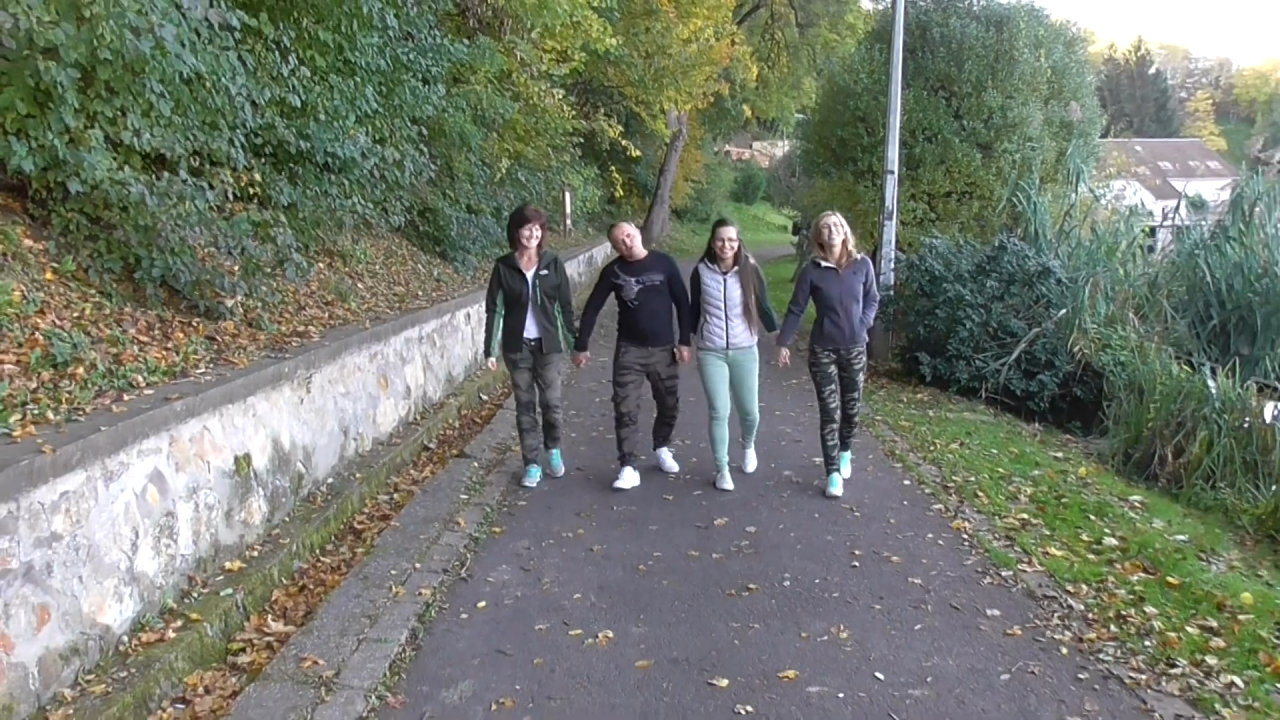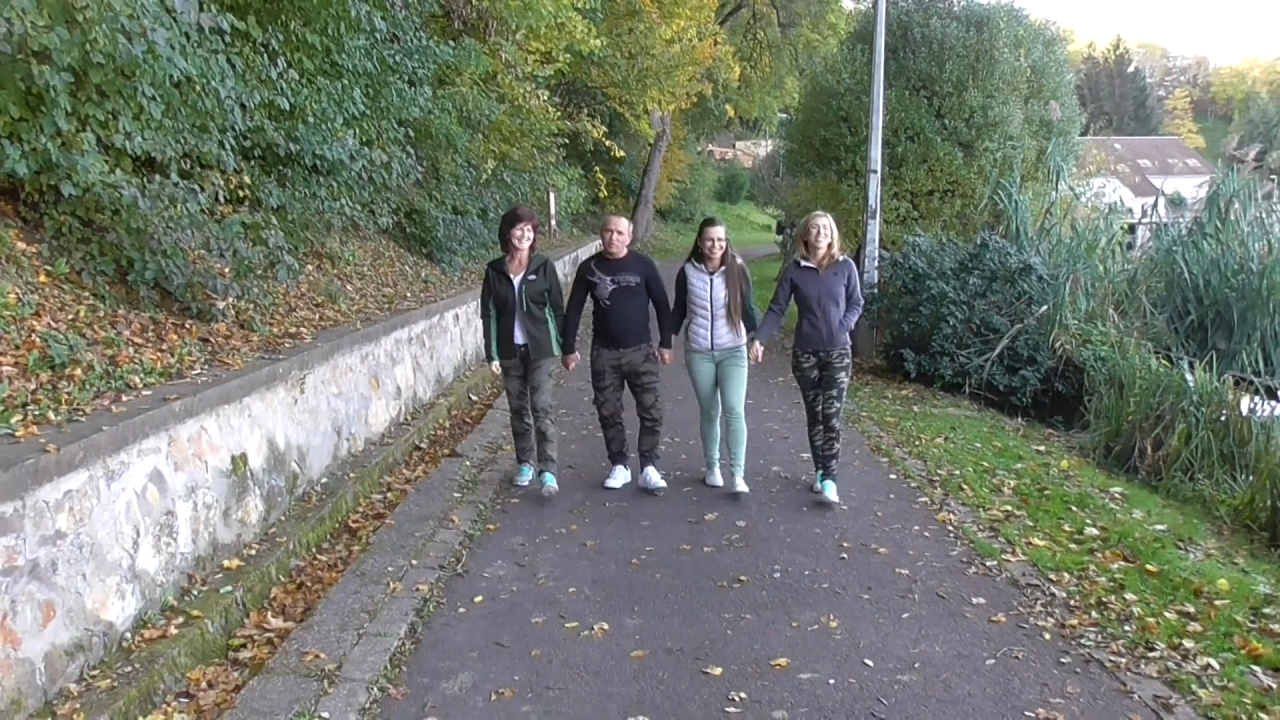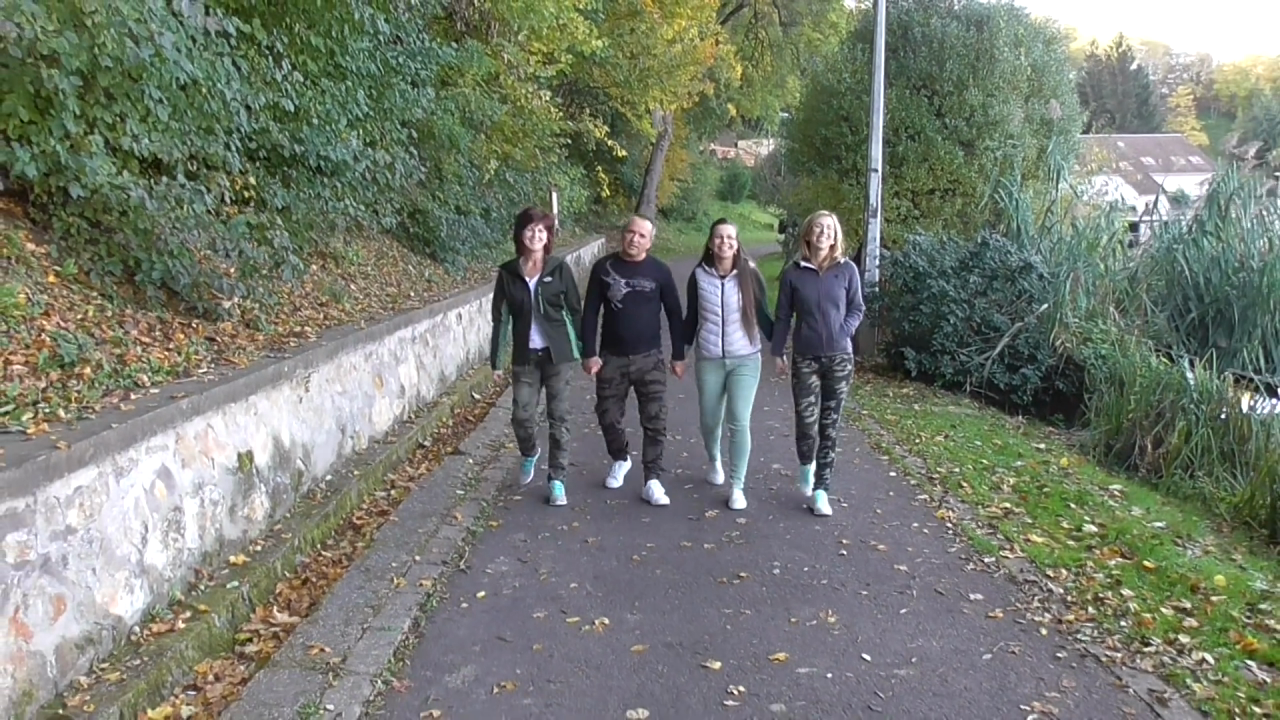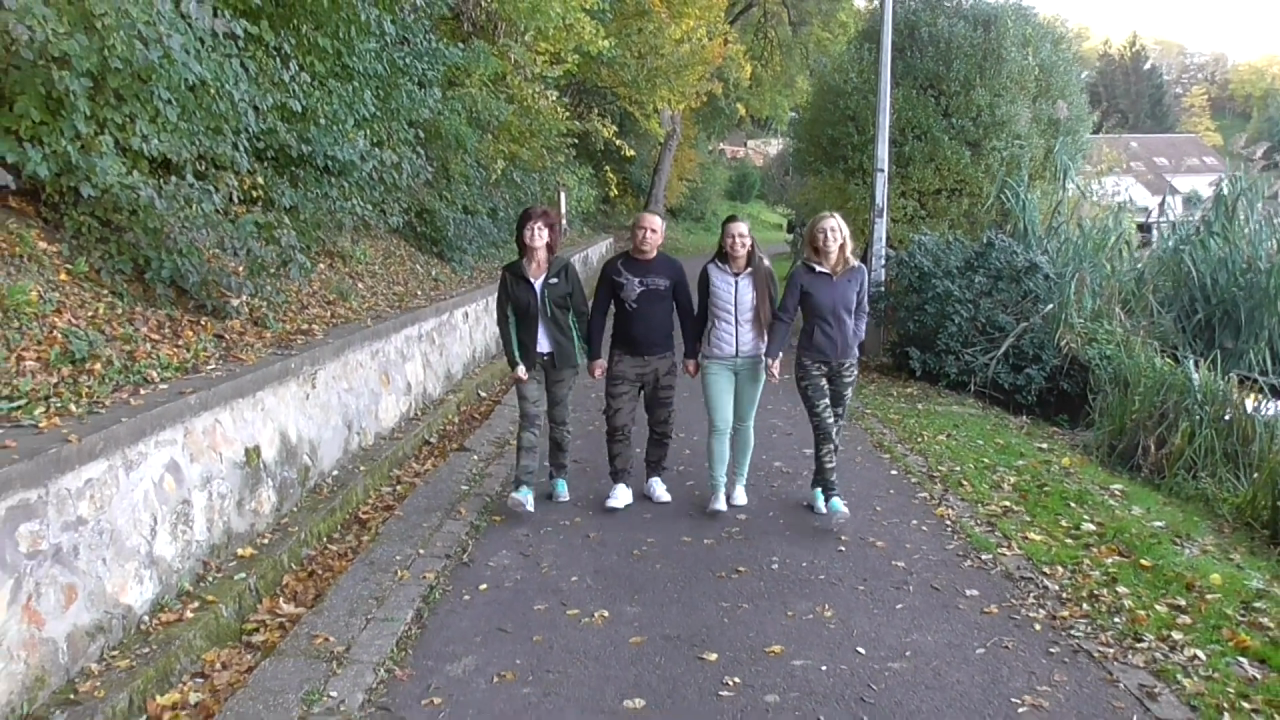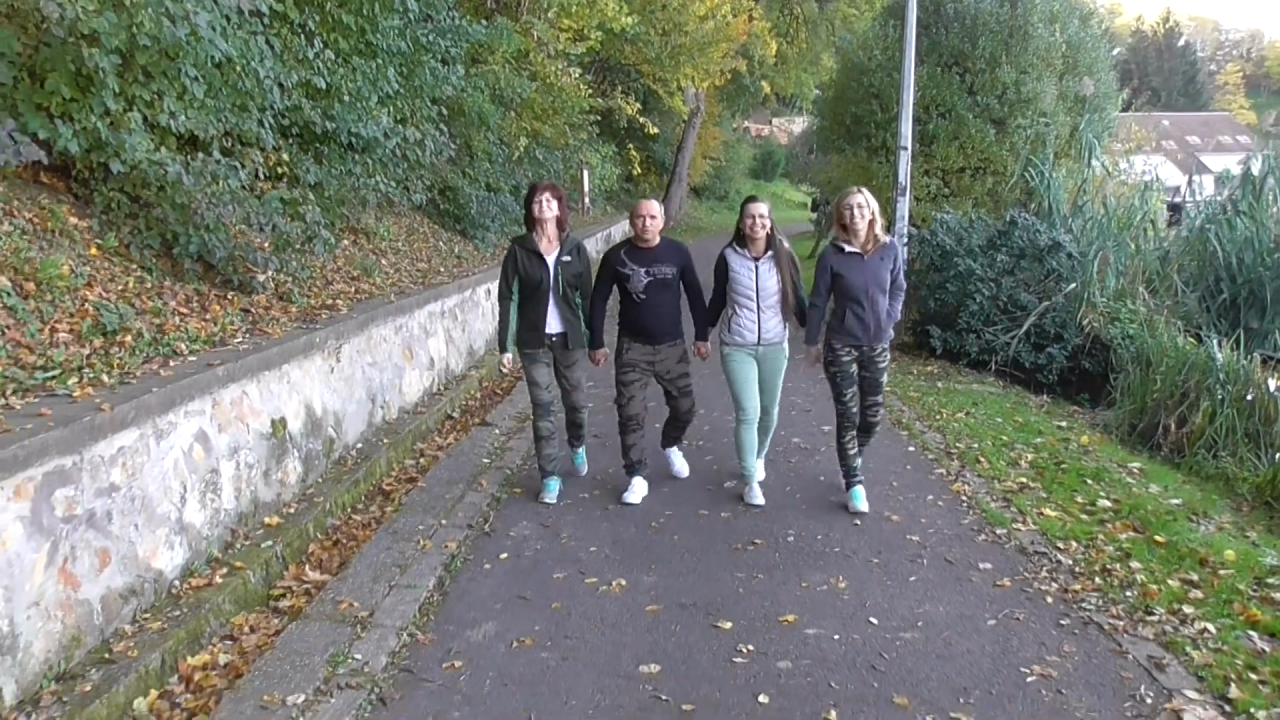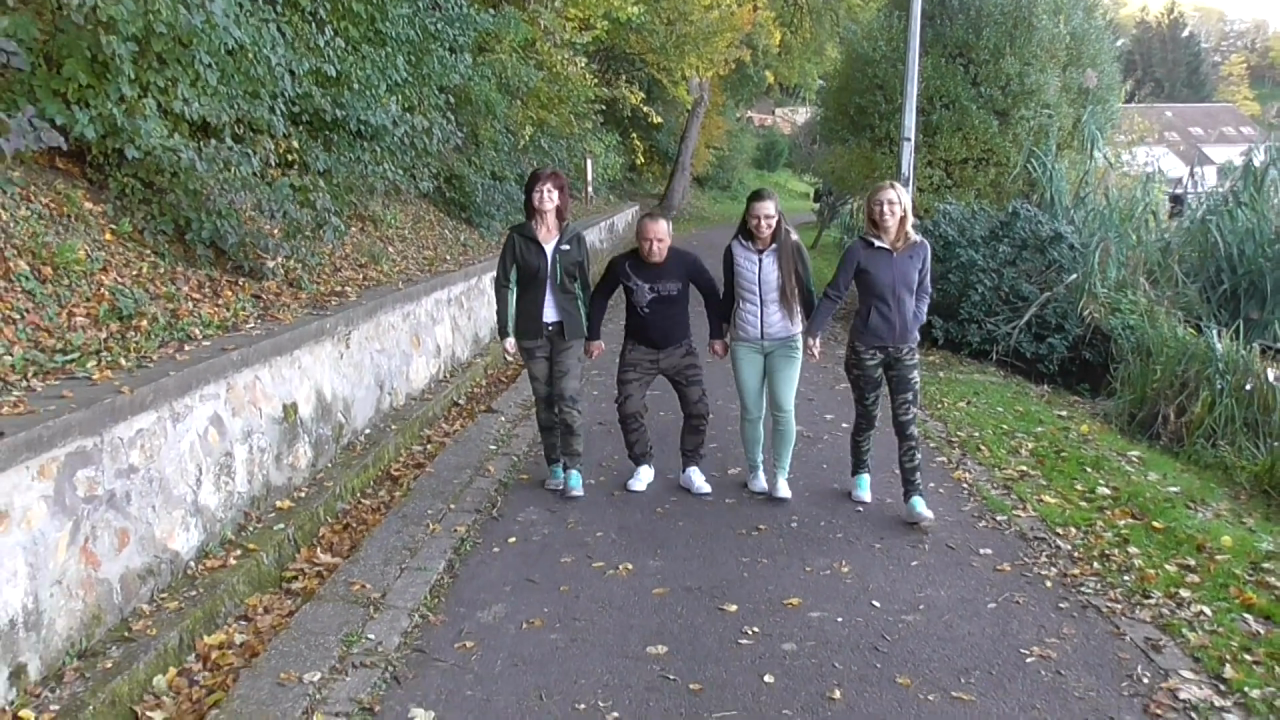
dt=0.4s
person 1, frame 1
left shoulder: (862, 264)
right shoulder: (812, 271)
left elbow: (872, 300)
right elbow: (796, 309)
left wrist: (863, 325)
right wrist: (783, 343)
left hip: (855, 348)
right hip: (822, 349)
left knee: (851, 408)
right knee: (829, 412)
left ankle: (845, 451)
right ankle: (833, 473)
person 1, frame 2
left shoulder: (845, 266)
right shoulder: (793, 270)
left elbow: (856, 304)
right elbow: (777, 309)
left wrist: (843, 327)
right wrist: (758, 339)
left hip: (838, 351)
right hip: (805, 352)
left knee: (832, 414)
right knee: (814, 414)
left ankle: (829, 479)
right ankle: (821, 470)
person 1, frame 3
left shoulder: (847, 270)
right shoulder: (793, 272)
left elbow: (857, 309)
right elbow: (783, 316)
left wrist: (842, 332)
right wrist: (778, 353)
left hip: (839, 357)
right hip: (804, 357)
left knee: (829, 425)
right knee: (806, 423)
left ankle: (820, 489)
right ankle: (806, 464)
person 1, frame 4
left shoulder: (857, 272)
right shoulder: (801, 275)
right elbow: (784, 317)
left wrist: (854, 338)
right wrist: (773, 354)
left hip: (846, 362)
right hip: (811, 362)
left knee: (834, 432)
right knee: (824, 430)
left ankle: (818, 487)
right ankle: (831, 498)
person 1, frame 5
left shoulder: (890, 249)
right shoulder: (831, 255)
left elbow: (898, 289)
right elbow: (818, 301)
left wrist: (889, 320)
right wrist: (812, 341)
left hip: (878, 346)
right hip: (841, 346)
left knee: (872, 416)
right knee: (848, 417)
left ankle: (852, 459)
right ankle: (854, 485)
person 1, frame 6
left shoulder: (920, 249)
right shoulder: (859, 250)
right elbow: (834, 293)
left wrist: (915, 321)
right wrist: (813, 331)
left hip: (906, 348)
right hip: (865, 347)
left knee: (907, 423)
right knee: (866, 417)
left ankle: (913, 498)
right ankle: (860, 474)
person 2, frame 1
left shoulder: (553, 264)
right shoulder: (503, 267)
left elbow: (565, 305)
right elbow: (494, 309)
left wrist: (574, 343)
right wrist: (490, 349)
left hip: (548, 345)
right hip: (517, 346)
left knee: (551, 402)
right knee: (525, 405)
left ankle: (553, 448)
right ankle: (532, 464)
person 2, frame 2
left shoulder: (544, 266)
right shoulder: (495, 271)
left elbow: (557, 309)
right elbow: (488, 314)
right wrist: (491, 354)
left hip: (541, 350)
right hip: (510, 351)
left knee: (542, 409)
right knee: (518, 410)
left ankle: (548, 472)
right ankle: (525, 463)
person 2, frame 3
left shoulder: (559, 269)
right shoulder: (508, 273)
left elbow: (575, 311)
right elbow: (500, 318)
left wrist: (585, 352)
right wrist: (495, 360)
left hip: (559, 354)
right hip: (525, 356)
left knee: (558, 416)
right knee: (521, 417)
left ankle: (556, 480)
right ankle: (529, 455)
person 2, frame 4
left shoulder: (565, 269)
right shoulder: (511, 274)
left elbow: (581, 313)
right elbow: (505, 321)
left wrist: (590, 353)
right wrist: (514, 360)
left hip: (561, 357)
right hip: (529, 359)
left knee: (559, 420)
right knee: (530, 420)
left ankle: (558, 477)
right ankle: (524, 489)
person 2, frame 5
left shoulder: (575, 248)
right shoulder: (519, 249)
left elbow: (586, 294)
right elbow: (507, 298)
right wrist: (505, 344)
left hip: (570, 338)
right hip: (533, 341)
left knee: (575, 401)
right knee: (543, 407)
left ankle: (577, 446)
right ankle: (550, 477)
person 2, frame 6
left shoulder: (574, 238)
right shoulder: (518, 238)
left elbow: (585, 286)
right elbow: (504, 285)
left wrist: (591, 331)
right wrist: (506, 331)
left hip: (568, 330)
right hip: (532, 331)
left knee: (568, 398)
right knee: (544, 400)
left ankle: (573, 469)
right ankle: (554, 465)
person 3, frame 1
left shoulder: (750, 270)
right shoulder: (701, 272)
left elbow: (763, 306)
right elbow: (694, 309)
left hip: (745, 351)
right hip: (710, 352)
left knee: (749, 410)
right knee: (719, 412)
left ankle: (748, 447)
right ankle: (722, 470)
person 3, frame 2
left shoulder: (737, 269)
right shoulder: (687, 272)
left elbow: (747, 308)
right elbow: (679, 309)
left hip: (733, 351)
right hip: (698, 353)
left knee: (734, 412)
right knee: (709, 412)
left ankle: (738, 475)
right ankle: (712, 466)
person 3, frame 3
left shoulder: (750, 274)
right shoulder: (698, 276)
left elbow: (763, 314)
right elbow: (691, 317)
left hip: (745, 360)
right hip: (709, 360)
left knee: (739, 423)
right knee: (710, 421)
left ankle: (737, 487)
right ankle: (714, 460)
person 3, frame 4
left shoulder: (763, 273)
right shoulder: (710, 272)
left elbow: (773, 316)
right elbow: (701, 314)
left hip: (752, 360)
right hip: (716, 360)
left knee: (743, 424)
right knee: (720, 425)
left ankle: (739, 483)
right ankle: (717, 490)
person 3, frame 5
left shoulder: (784, 256)
right shoulder: (728, 257)
left elbow: (798, 299)
right elbow: (717, 299)
left hip: (774, 346)
right hip: (737, 347)
left knee: (768, 411)
right knee: (747, 413)
left ankle: (758, 457)
right ankle: (750, 481)
person 3, frame 6
left shoulder: (792, 248)
right shoulder: (735, 250)
left elbow: (807, 292)
left hip: (785, 341)
right hip: (745, 343)
left knee: (783, 409)
right knee: (751, 412)
left ankle: (781, 475)
right ankle: (755, 469)
person 4, frame 1
left shoulder: (664, 263)
right shoulder: (612, 271)
left elbow: (682, 303)
right elbow: (592, 308)
left wrist: (684, 341)
right wrist: (581, 346)
left hip: (664, 349)
right hip: (629, 350)
left knee: (669, 407)
right knee: (625, 409)
left ankle: (662, 448)
right ankle: (629, 468)
person 4, frame 2
left shoulder: (643, 265)
right shoulder: (588, 268)
left elbow: (661, 305)
right elbow: (574, 309)
left wrist: (665, 343)
right wrist: (569, 348)
left hip: (640, 351)
right hip: (604, 353)
left knee: (651, 410)
right knee: (608, 413)
left ankle: (649, 470)
right ankle: (620, 467)
person 4, frame 3
left shoulder: (659, 271)
right shoulder: (603, 268)
left elbow: (674, 314)
right elbow: (590, 312)
left wrist: (678, 355)
right wrist: (590, 353)
left hip: (649, 357)
right hip: (612, 357)
left knee: (654, 421)
right knee: (608, 418)
left ankle: (652, 482)
right ankle: (620, 460)
person 4, frame 4
left shoulder: (672, 268)
right shoulder: (614, 267)
left elbow: (686, 312)
right elbow: (598, 313)
left wrist: (691, 354)
right wrist: (595, 355)
left hip: (662, 359)
right hip: (624, 358)
left knee: (661, 424)
right knee: (618, 423)
left ankle: (654, 478)
right ankle: (620, 486)
person 4, frame 5
left shoulder: (677, 252)
right shoulder: (616, 256)
left elbow: (695, 294)
right elbow: (599, 300)
left wrist: (702, 336)
right wrist: (596, 343)
left hip: (673, 346)
right hip: (633, 346)
left knee: (684, 408)
right knee: (631, 413)
left ankle: (670, 446)
right ankle: (637, 478)
person 4, frame 6
left shoulder: (686, 262)
right shoulder: (621, 265)
left elbow: (711, 294)
right elbow: (600, 297)
left wrist: (717, 335)
right wrist: (593, 335)
left hip: (679, 348)
right hip: (638, 350)
left knee: (697, 408)
right knee: (629, 410)
left ankle: (690, 469)
right ankle: (643, 466)
